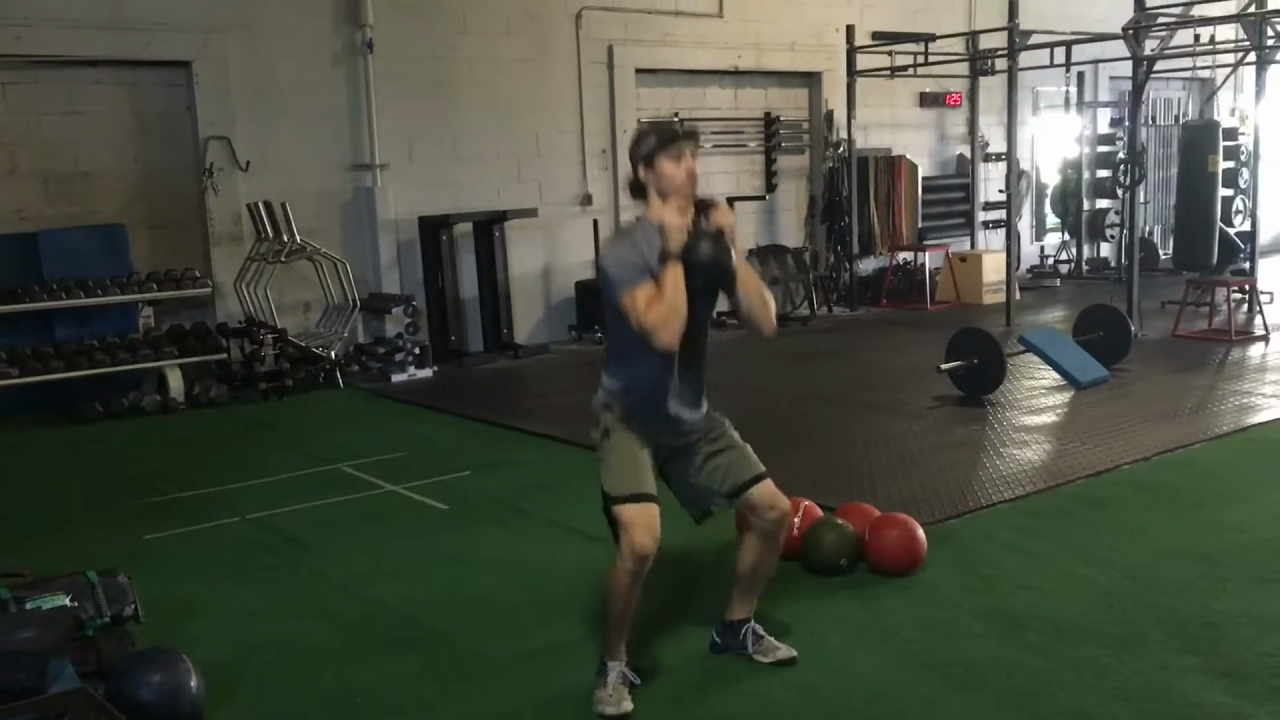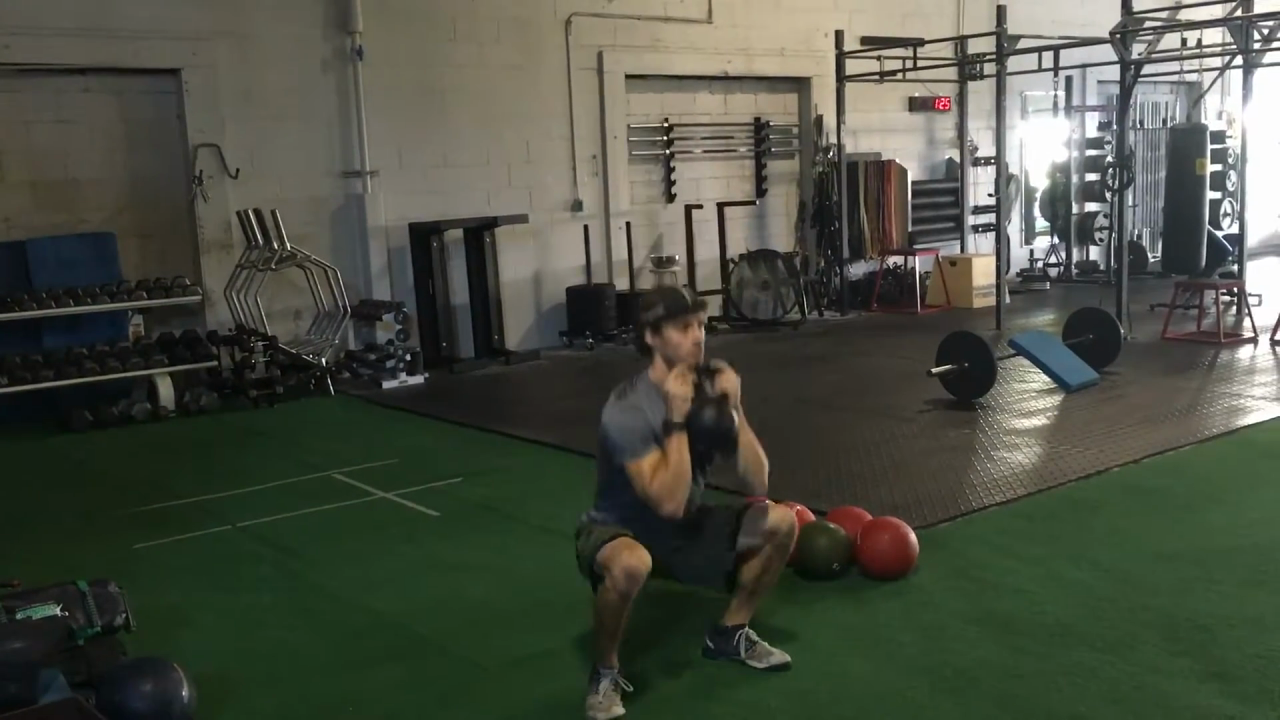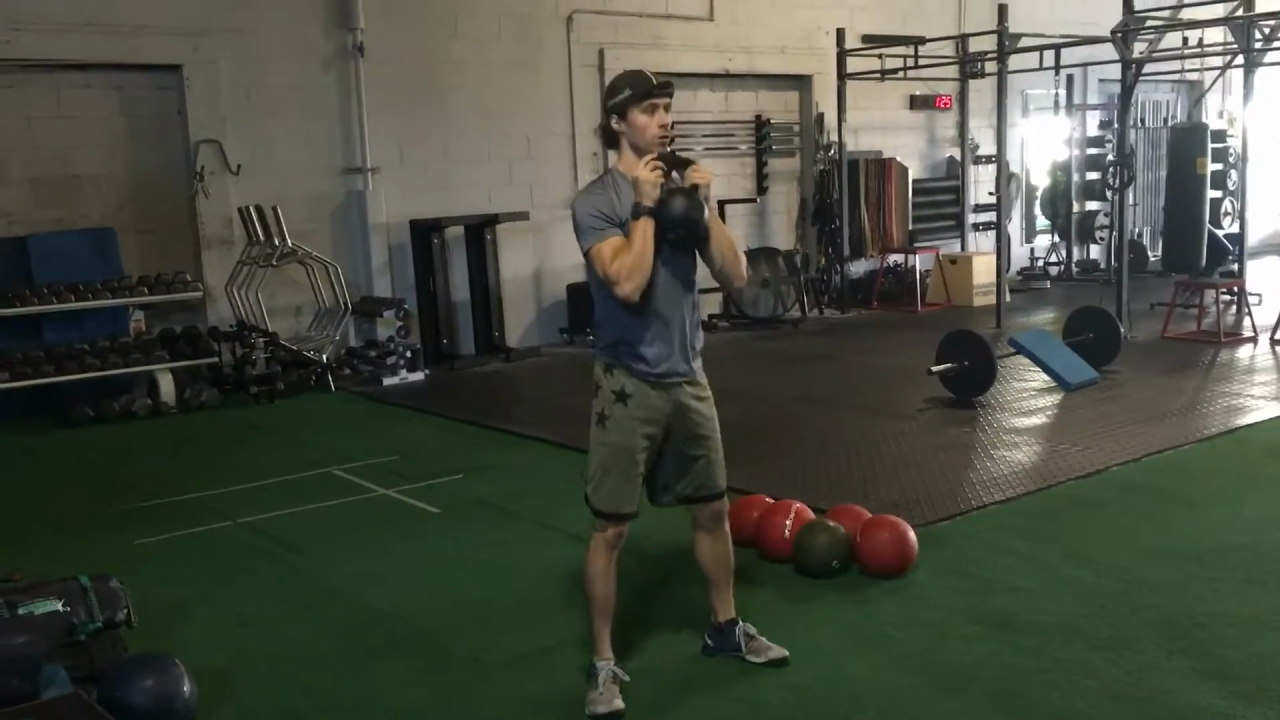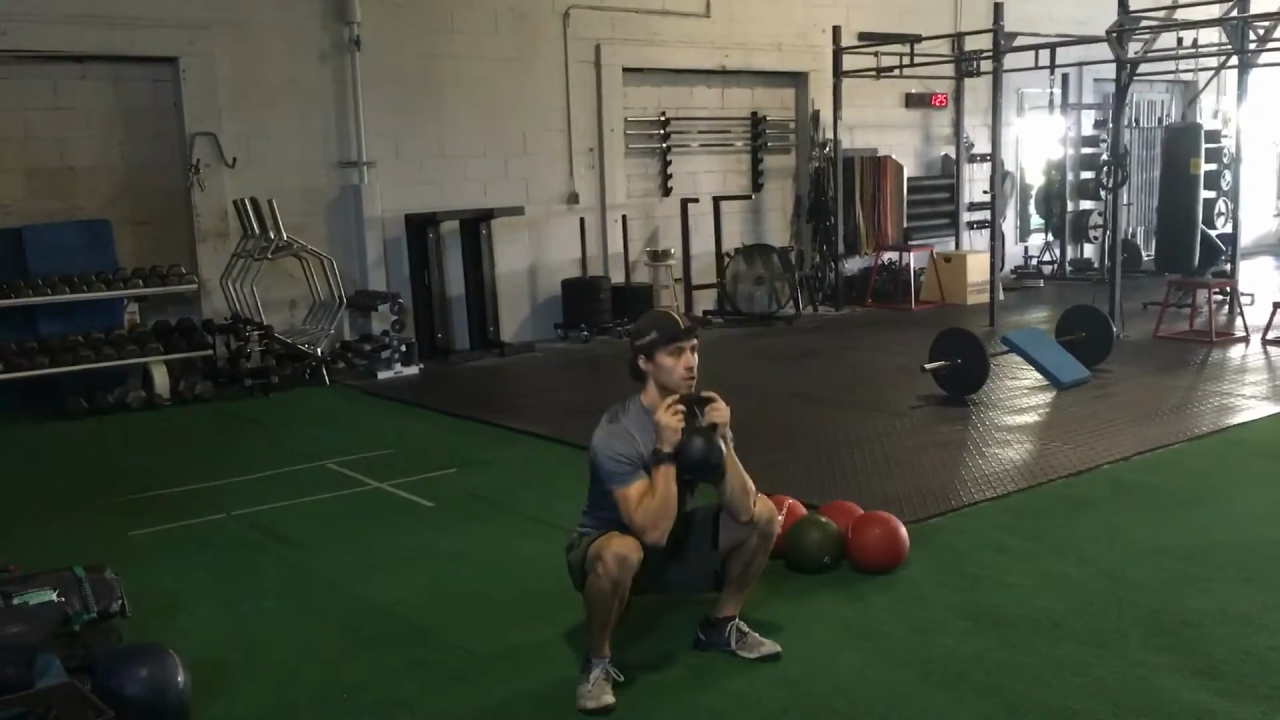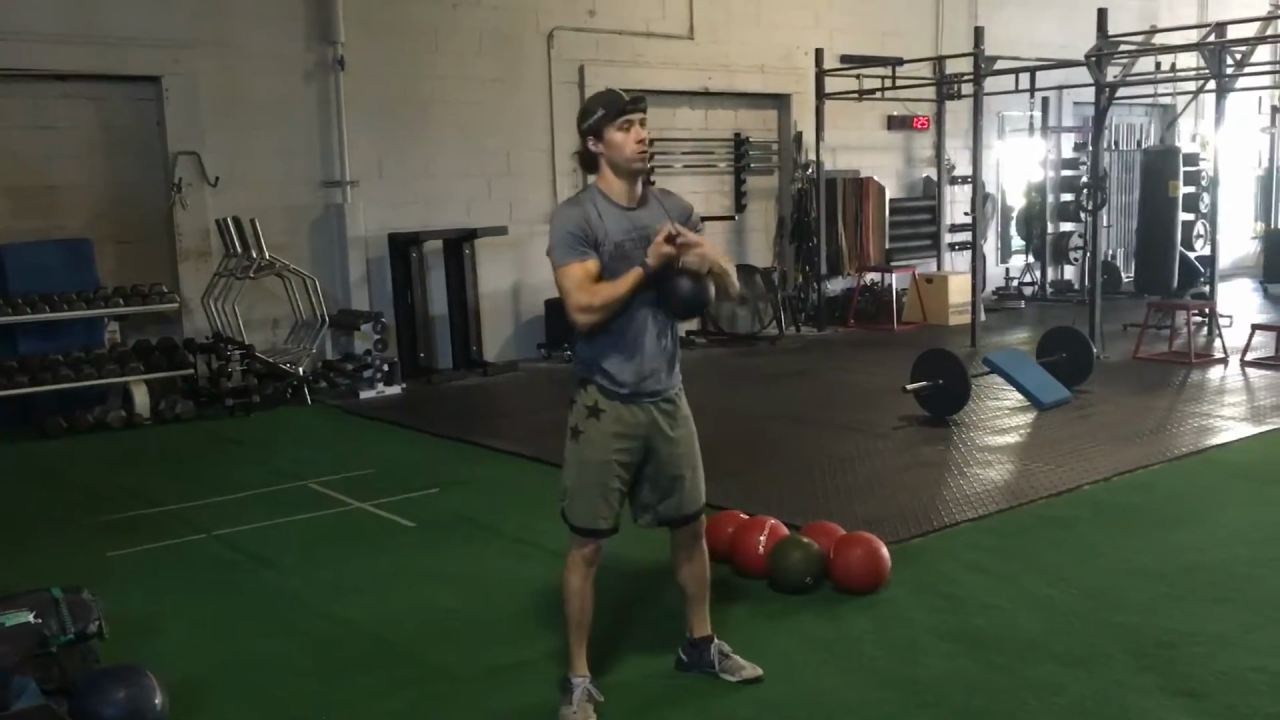
dt=1s
person 1, frame 1
right shoulder: (625, 250)
left elbow: (765, 322)
right elbow: (664, 334)
left wrist: (730, 248)
right wrist: (672, 250)
left hip: (691, 419)
right hip: (627, 420)
left knee: (774, 512)
right knee: (641, 542)
left ankle: (735, 626)
right ankle: (614, 664)
person 1, frame 2
left shoulder: (710, 392)
right shoulder: (626, 411)
left elbow: (758, 483)
right elbow: (670, 502)
left wrist: (734, 409)
right wrist: (677, 420)
left hip: (684, 530)
right hip: (616, 530)
left knee: (782, 525)
right knee: (630, 567)
left ankle: (729, 632)
right ankle: (605, 672)
person 1, frame 3
left shoulder: (681, 186)
right shoulder: (597, 200)
left elbow: (734, 275)
right elbow: (627, 283)
left wrist: (703, 206)
right wrist: (644, 206)
left hip: (688, 379)
right hip: (629, 385)
left knee: (712, 512)
right knee: (610, 530)
left ankle: (725, 629)
right ankle: (603, 665)
person 1, frame 4
left shoulder: (702, 413)
right shoulder: (617, 434)
left elbow: (742, 510)
right elbow: (652, 533)
left wrist: (723, 440)
right wrist: (665, 449)
left hip: (673, 543)
right hip: (603, 539)
left knee: (763, 516)
right knee: (622, 554)
left ankle: (720, 625)
right ankle: (597, 662)
person 1, frame 5
left shoulder: (673, 206)
right shoulder: (576, 214)
left elbow: (731, 290)
right elbow: (582, 309)
left wrist: (710, 259)
right wrist: (646, 266)
left hip: (667, 398)
right hip: (605, 403)
left knee: (690, 530)
right knee: (587, 546)
left ankle: (700, 645)
